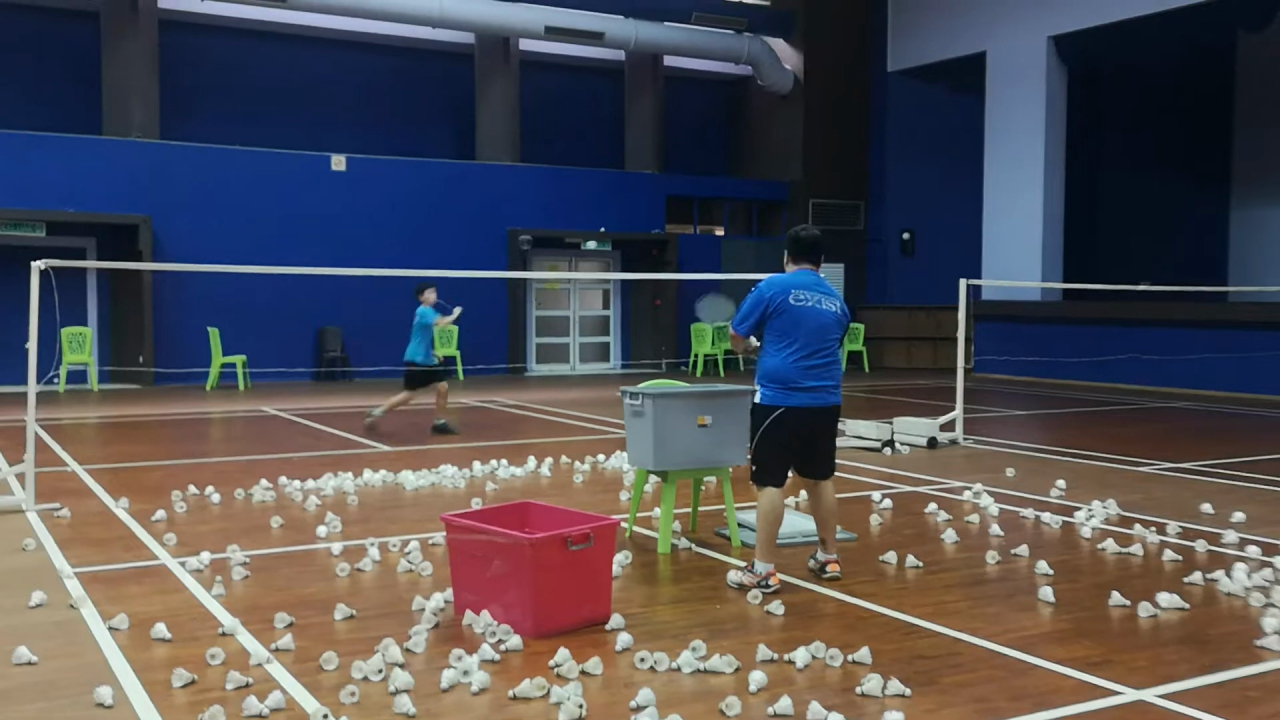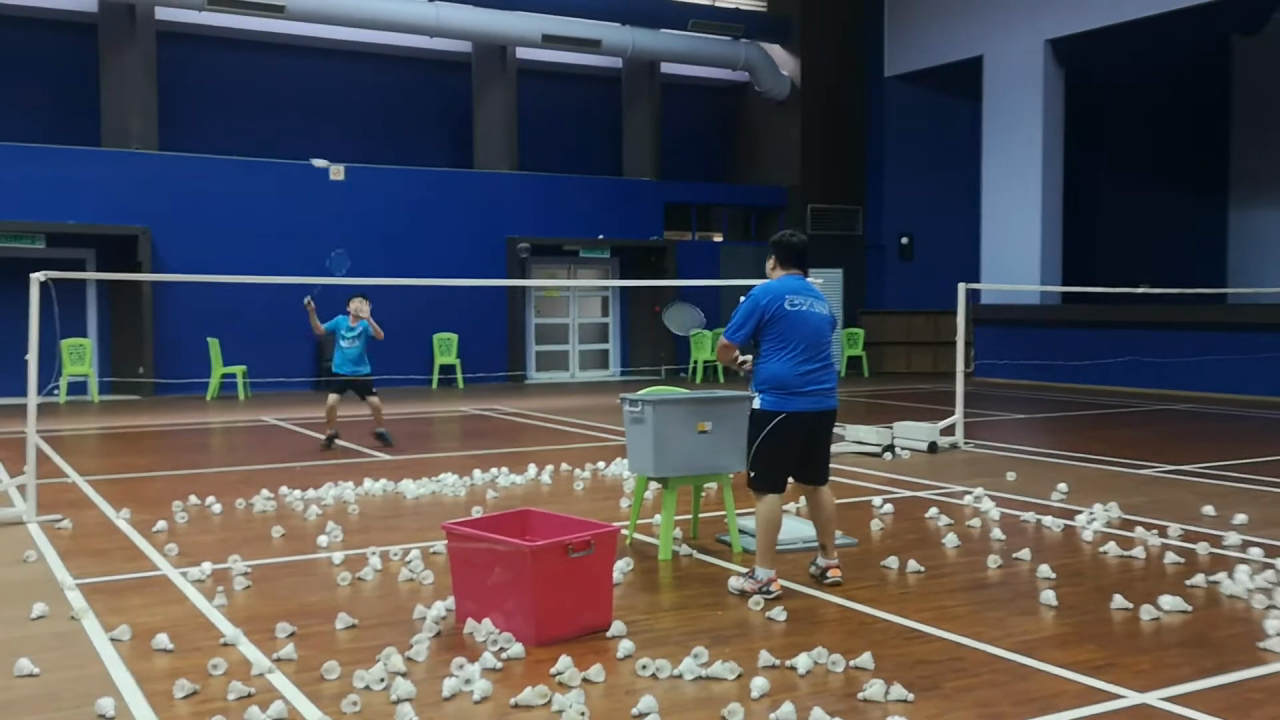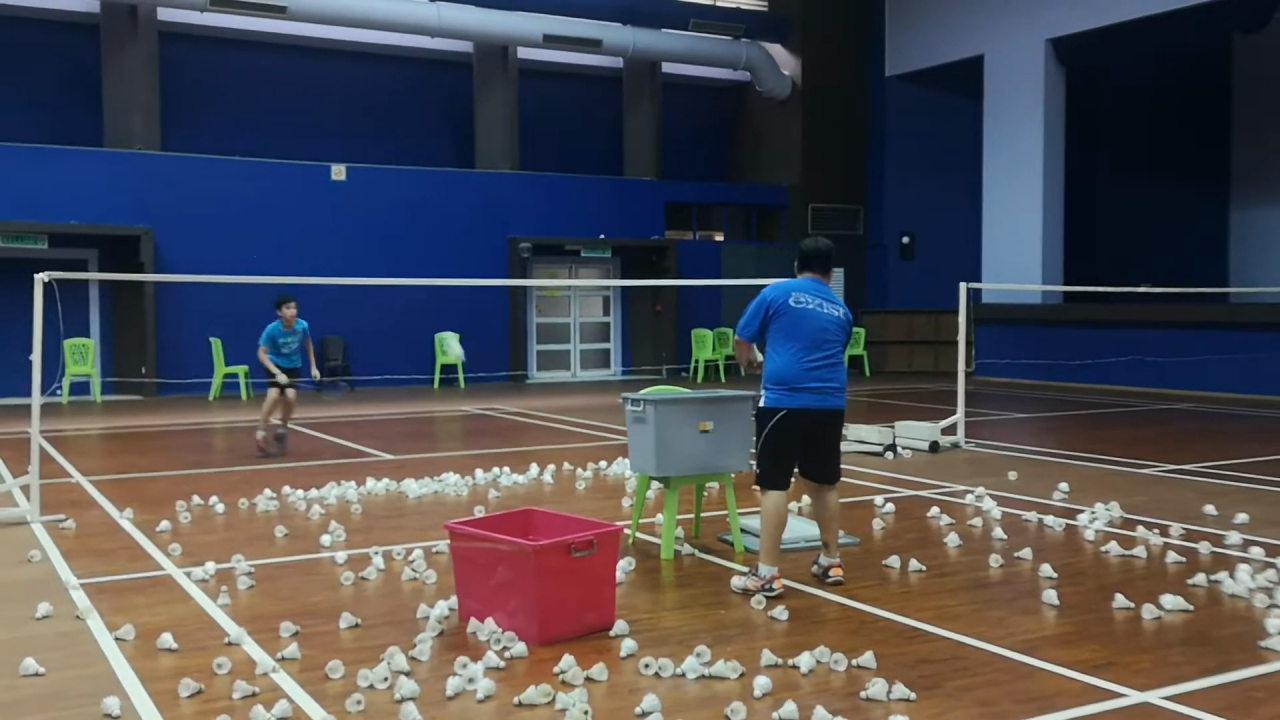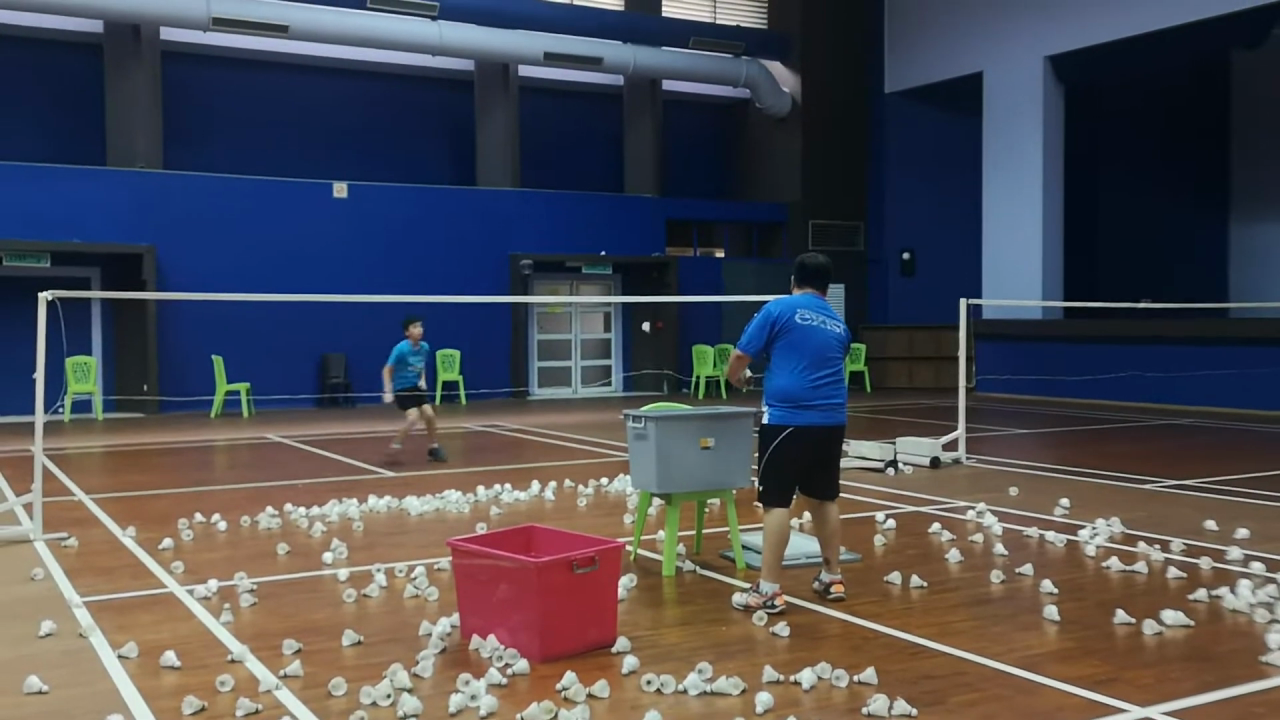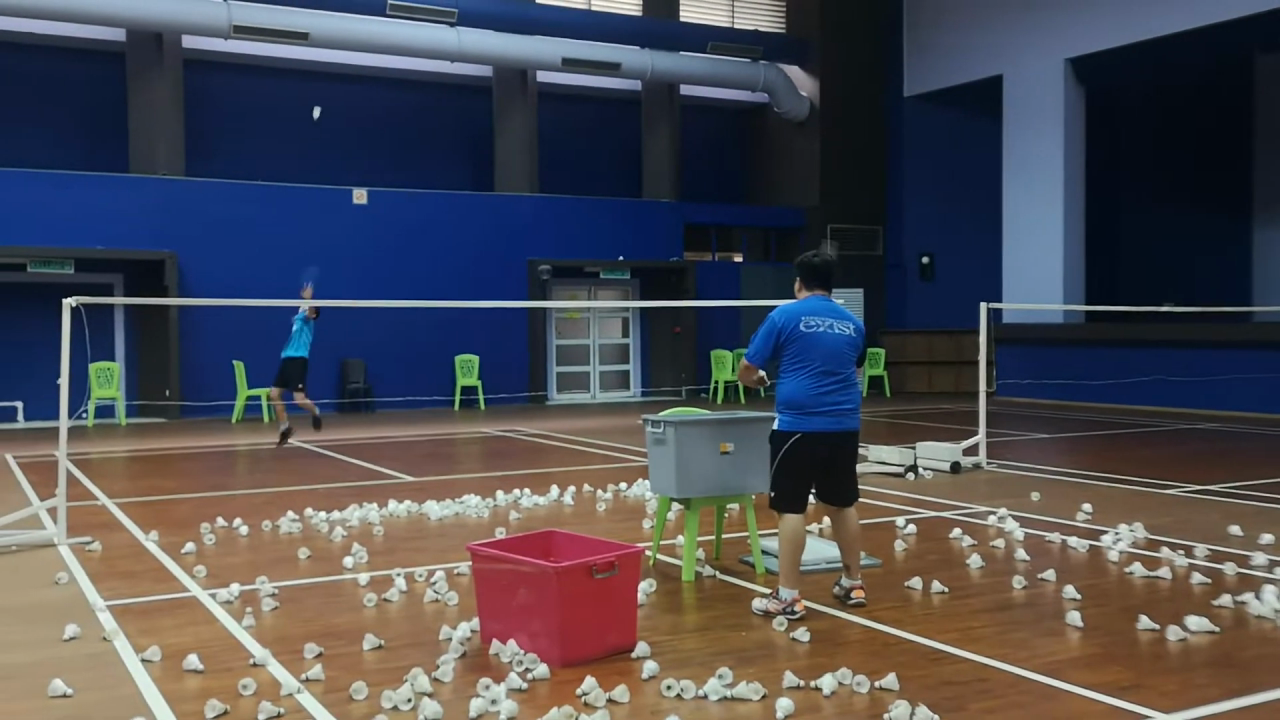
dt=1s
person 1, frame 1
left shoulder: (773, 287)
right shoulder: (837, 301)
left elbow: (737, 336)
left wrist: (751, 348)
left hip: (779, 399)
right hip: (825, 401)
left knee: (770, 483)
right knee: (820, 478)
left ankle: (763, 570)
right ankle: (828, 557)
person 1, frame 2
left shoulder: (765, 294)
right shoulder: (821, 302)
left elbow: (727, 346)
left wrist: (729, 361)
right wrist: (758, 361)
left hip: (779, 404)
right hip: (822, 404)
left knee: (767, 488)
right knee: (817, 483)
left ankle: (764, 576)
right ankle: (829, 563)
person 1, frame 3
left shoulder: (776, 293)
right shoulder: (841, 310)
left elbow: (741, 342)
left wrist: (752, 363)
left hip: (784, 402)
right hip: (829, 405)
left knee: (774, 486)
right knee: (824, 483)
left ankle: (767, 574)
right ankle: (831, 562)
person 1, frame 4
left shoulder: (778, 309)
right shoulder: (839, 326)
left elbow: (740, 356)
left wrist: (736, 378)
left hip: (787, 419)
right hip: (831, 421)
left knee: (776, 502)
right knee: (824, 499)
left ankle: (768, 591)
right ankle: (833, 577)
person 1, frame 5
left shoulder: (784, 316)
right shoulder: (853, 323)
left elbow: (746, 369)
left wrist: (755, 380)
left hip: (798, 425)
right hip: (844, 426)
left knee: (791, 508)
right knee: (843, 504)
left ankle: (787, 597)
right ankle: (853, 584)
